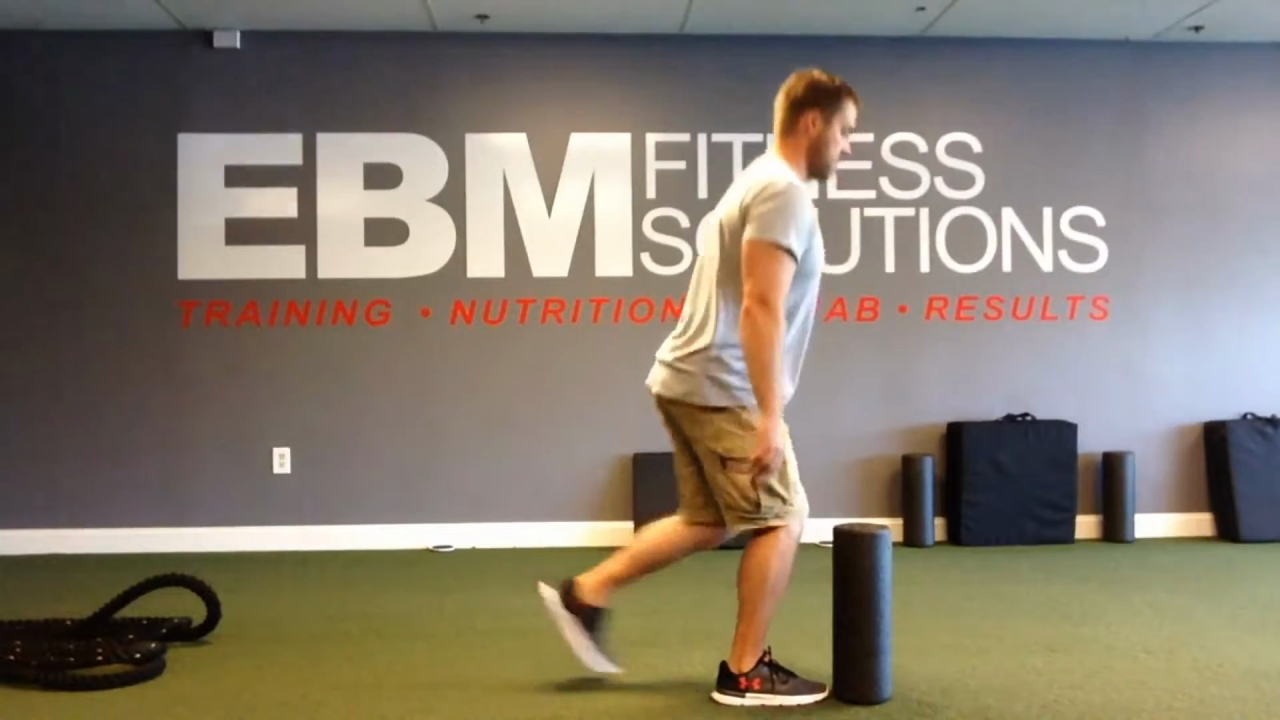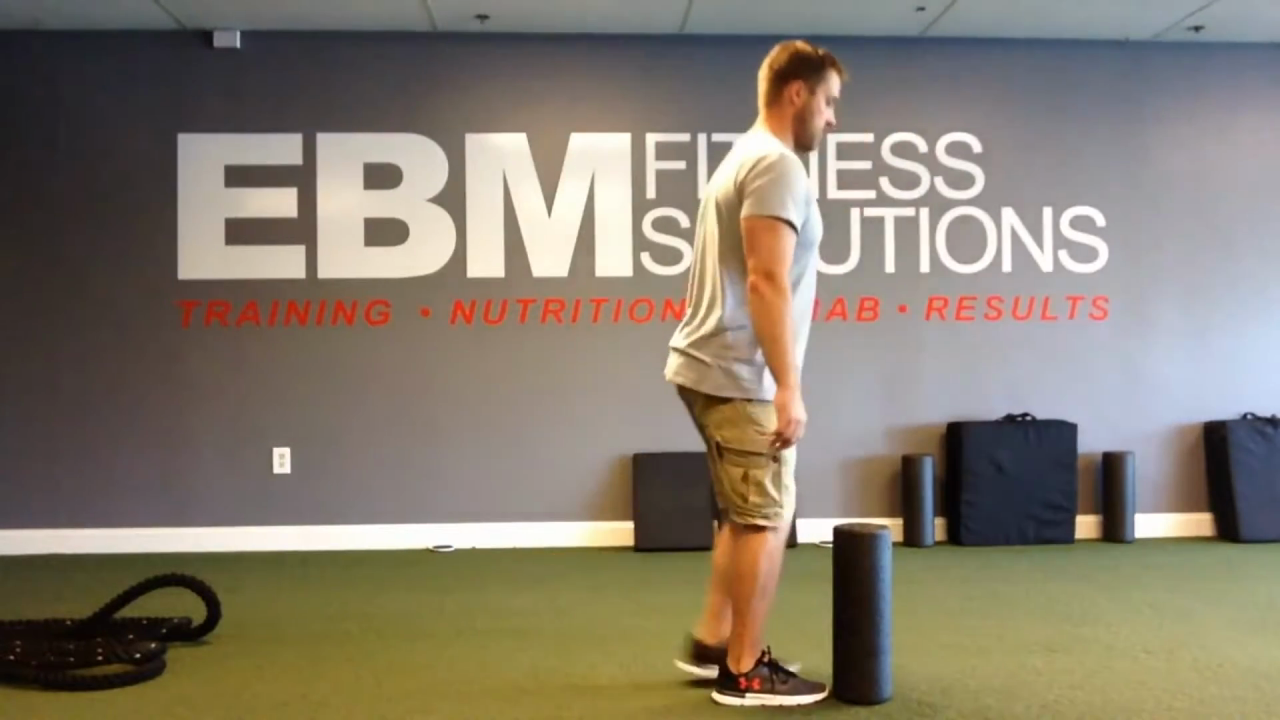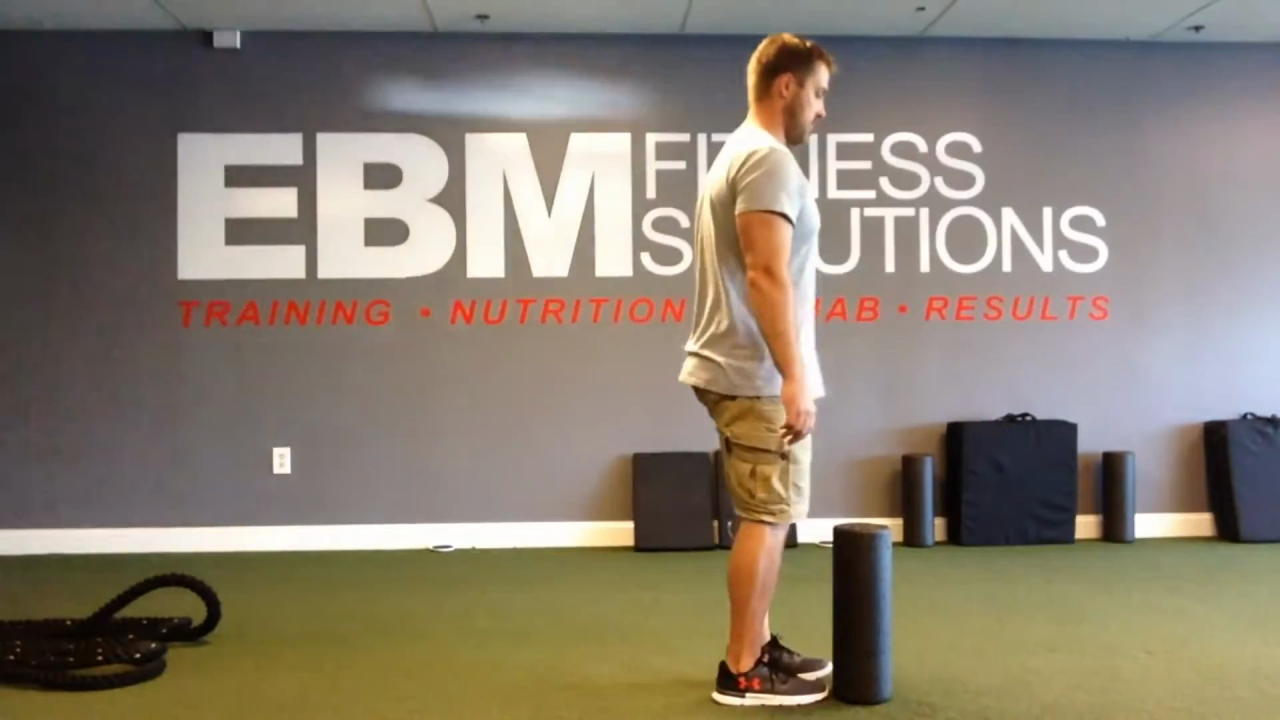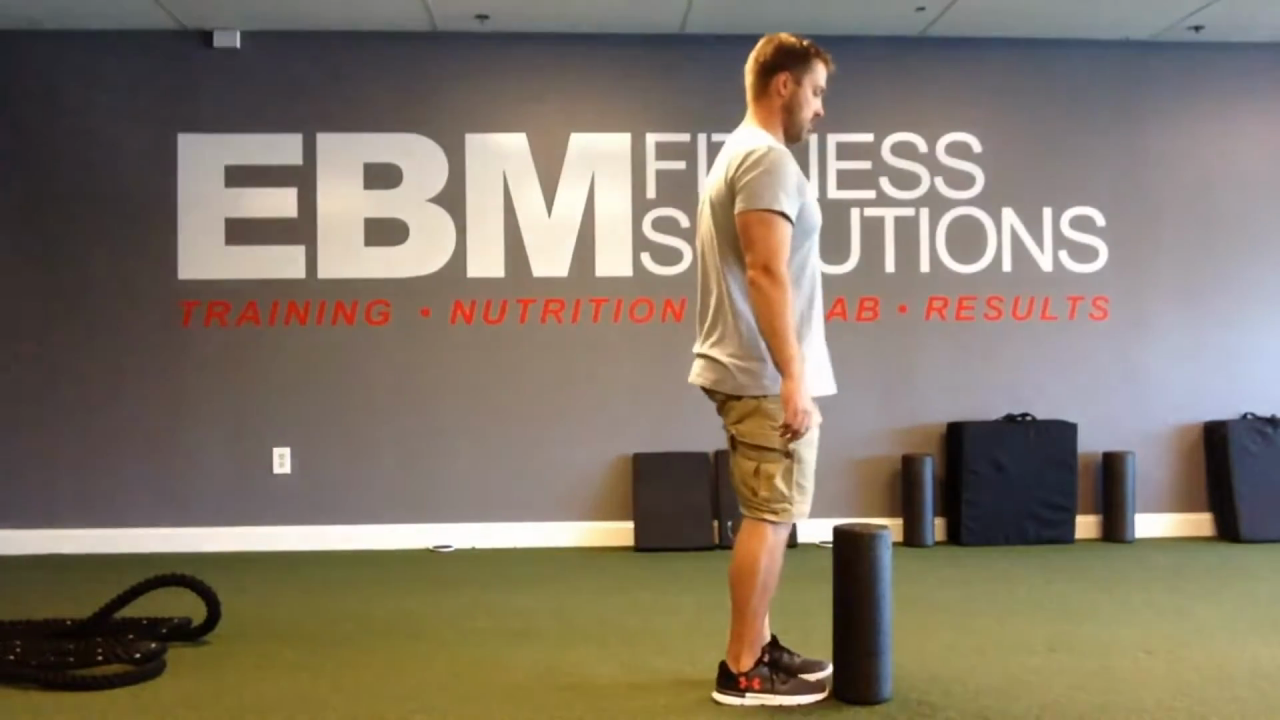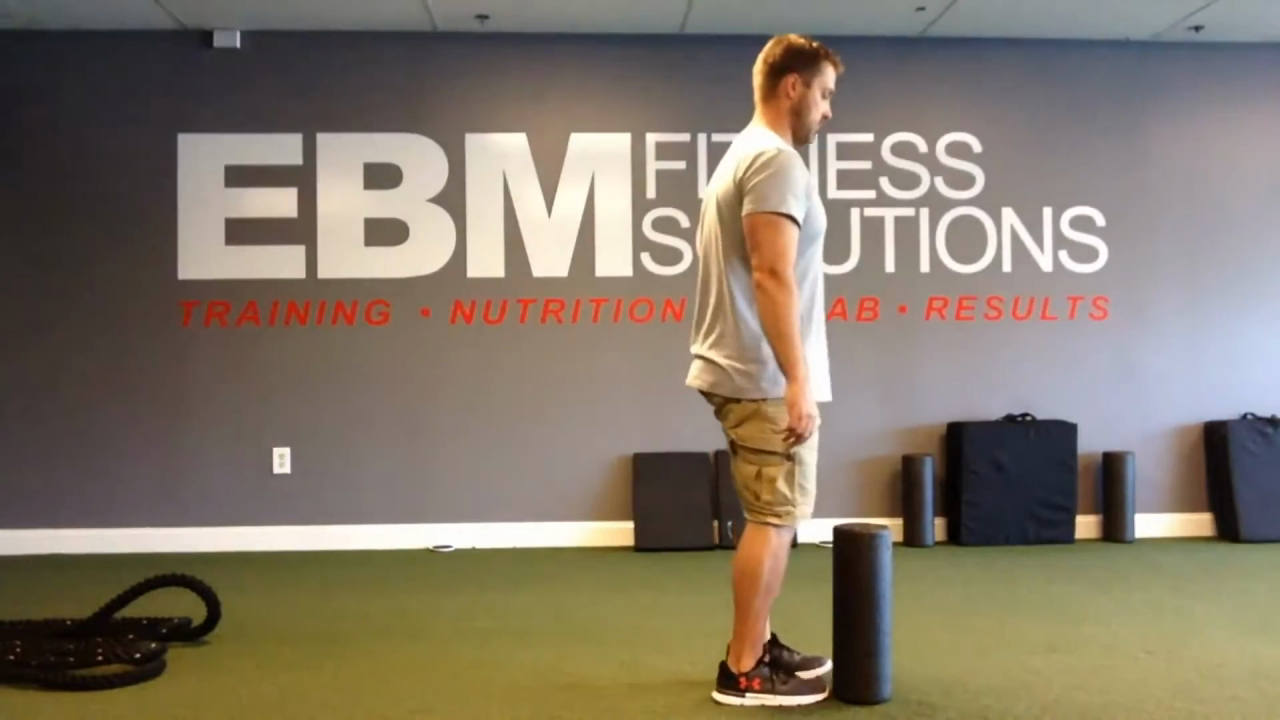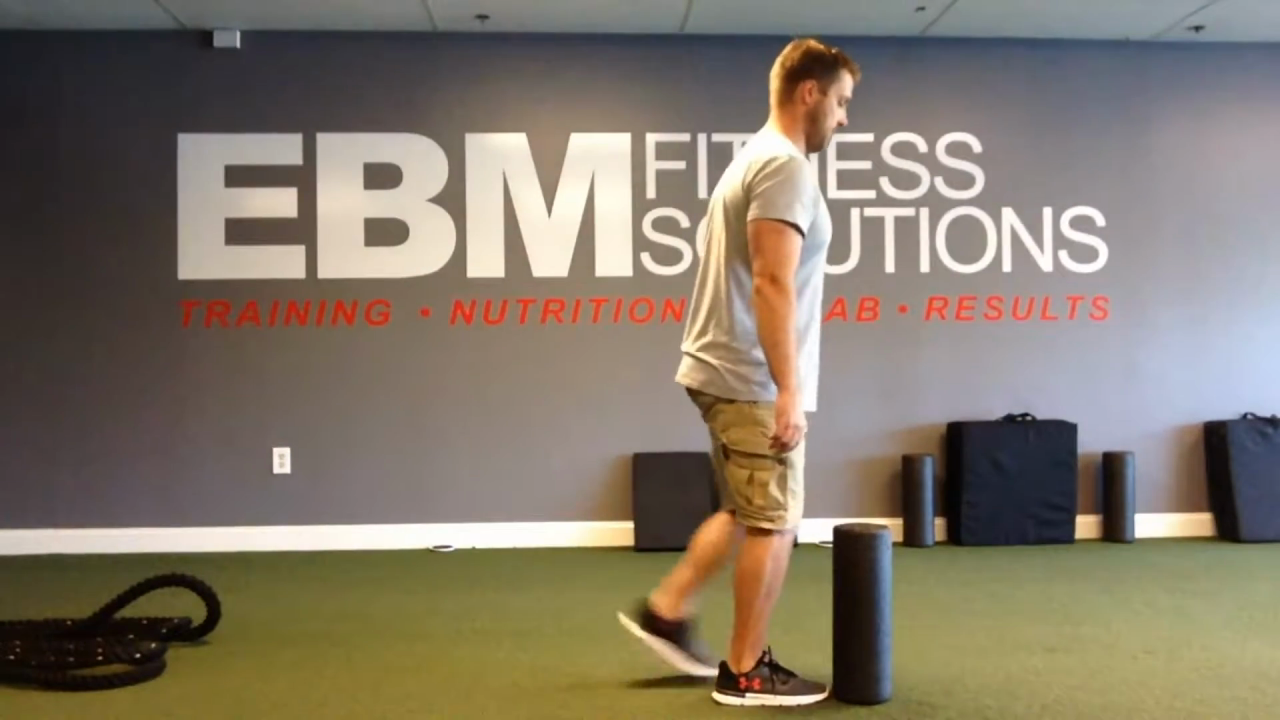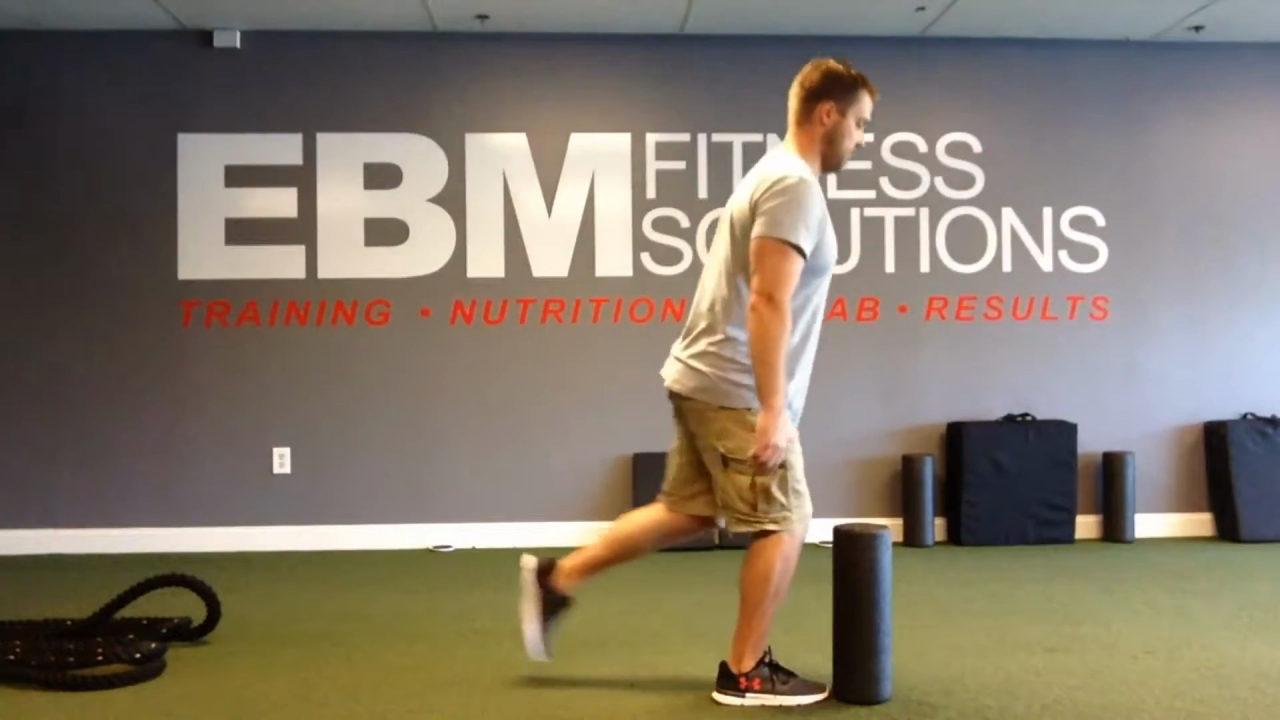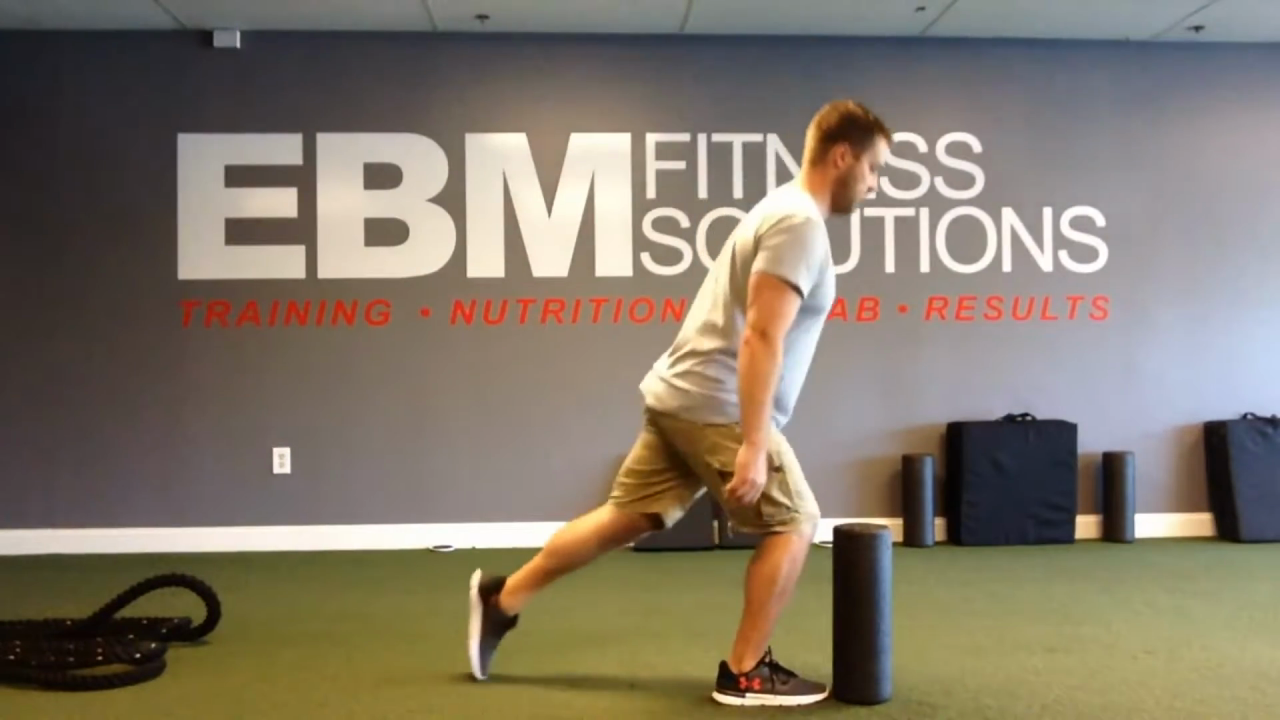
dt=0.2s
person 1, frame 1
left shoulder: (761, 185)
right shoulder: (783, 193)
right elbow: (763, 310)
left wrist: (761, 407)
right wrist: (770, 417)
left hip: (689, 377)
right hip: (723, 389)
left knee: (708, 521)
right knee: (781, 522)
left ankle: (584, 595)
right ankle: (745, 673)
person 1, frame 2
left shoulder: (745, 157)
right shoulder: (776, 164)
right elbow: (768, 282)
right wrist: (788, 388)
left hip: (711, 365)
right hip: (737, 375)
left knee: (746, 516)
right knee: (765, 520)
left ankle: (712, 641)
right ankle: (745, 672)
person 1, frame 3
left shoulder: (739, 154)
right shoulder: (768, 157)
right elbow: (767, 276)
right wrist: (795, 379)
left hip: (734, 368)
right hip: (757, 376)
left knee: (763, 515)
right knee: (769, 517)
left ankle: (758, 647)
right ankle: (743, 671)
person 1, frame 4
left shoulder: (738, 154)
right shoulder: (766, 156)
right elbow: (765, 275)
right wrist: (792, 378)
left hip: (743, 369)
right hip: (763, 376)
left knee: (767, 514)
right knee: (771, 516)
left ankle: (758, 648)
right ankle: (742, 671)
person 1, frame 5
left shoulder: (743, 155)
right shoulder: (775, 159)
right elbow: (772, 278)
right wrist: (798, 382)
left hip: (738, 370)
right hip: (762, 378)
left knee: (768, 516)
right knee: (777, 518)
left ankle: (756, 646)
right ankle: (744, 671)
person 1, frame 6
left shoulder: (758, 158)
right shoulder: (785, 165)
right elbow: (770, 287)
right wrist: (788, 392)
left hip: (720, 367)
right hip: (745, 379)
left knee: (747, 514)
right knee: (774, 522)
left ankle: (668, 613)
right ankle: (744, 672)
person 1, frame 7
left shoulder: (777, 175)
right shoulder: (794, 186)
right elbow: (767, 303)
left wrist: (764, 402)
right wrist: (772, 412)
left hip: (703, 374)
right hip: (729, 384)
left knee: (685, 513)
right knee: (781, 523)
left ankle: (553, 583)
right ankle: (744, 672)
person 1, frame 8
left shoulder: (785, 210)
right shoulder: (799, 225)
right elbow: (762, 338)
left wrist: (751, 434)
right wrist: (754, 447)
left hip: (682, 392)
right hip: (712, 401)
left knee: (624, 518)
right knee: (791, 522)
left ankle: (499, 601)
right ankle: (745, 673)
